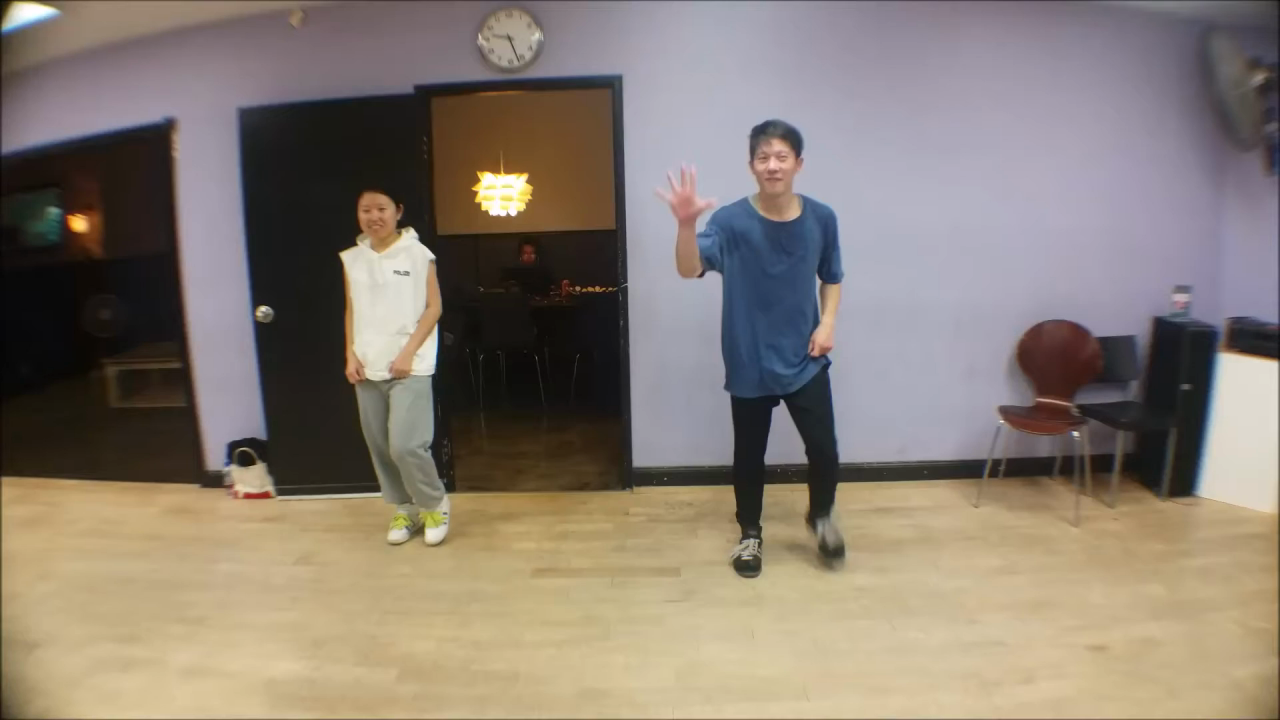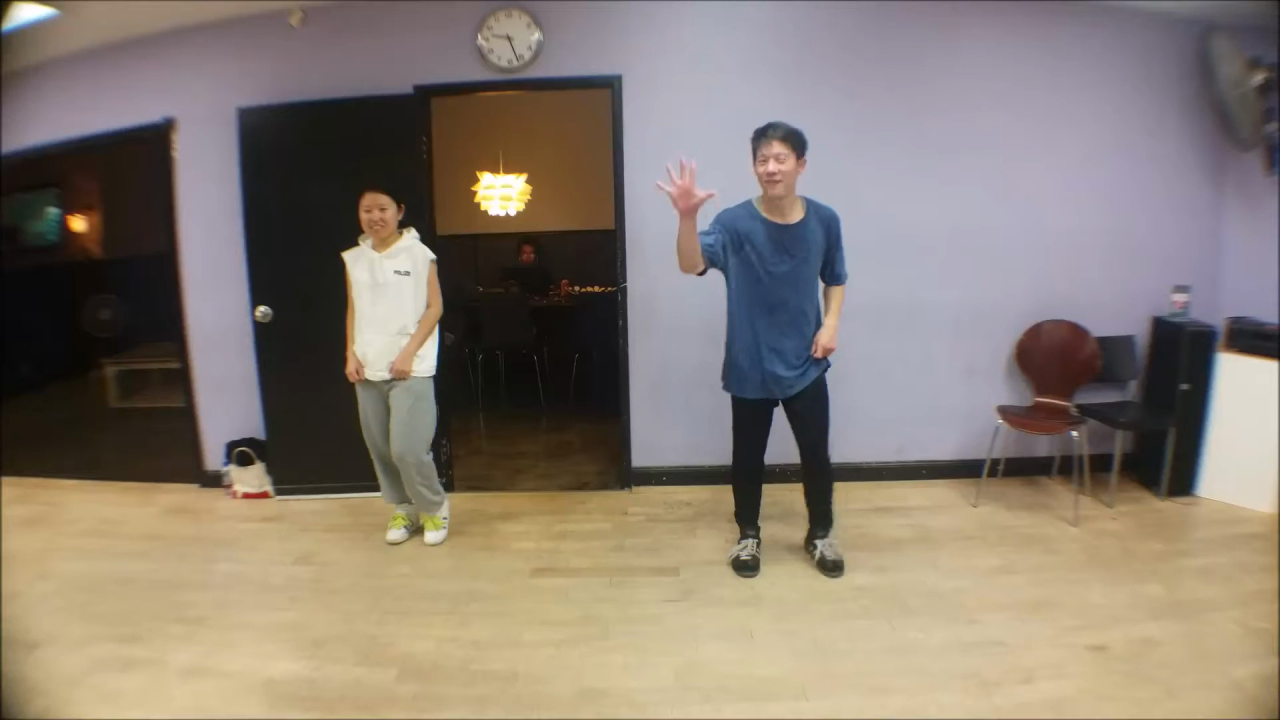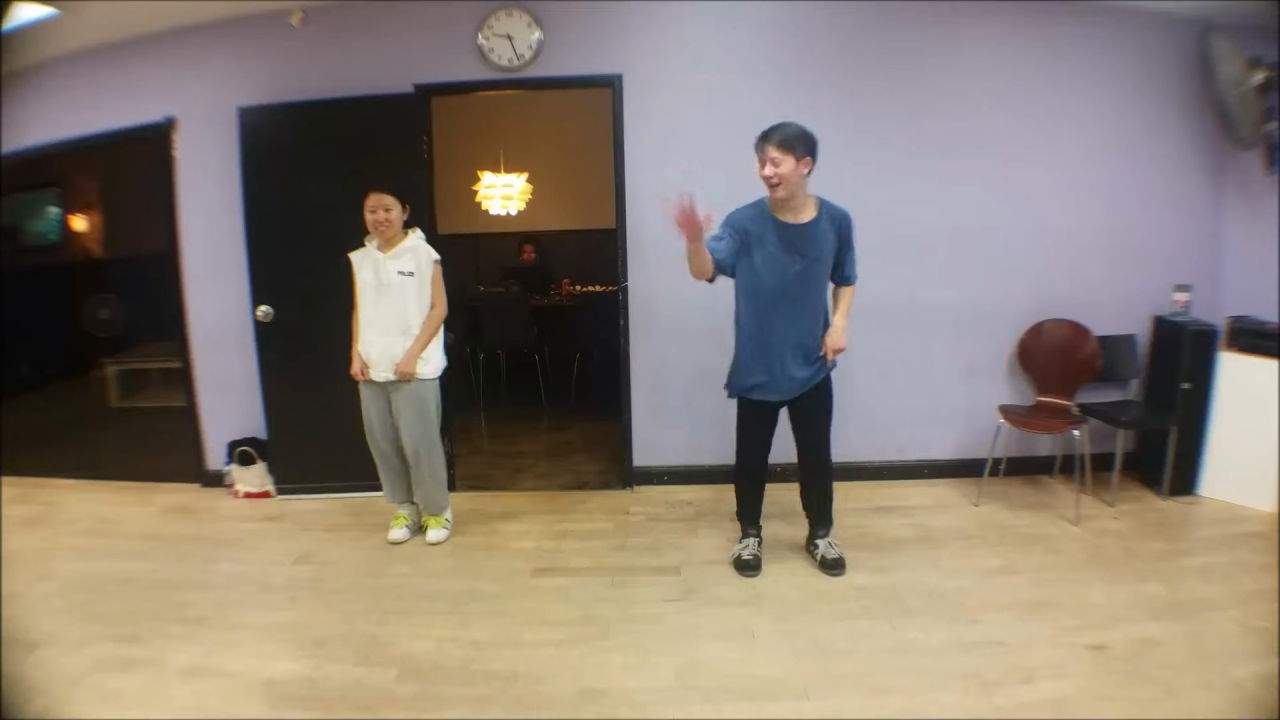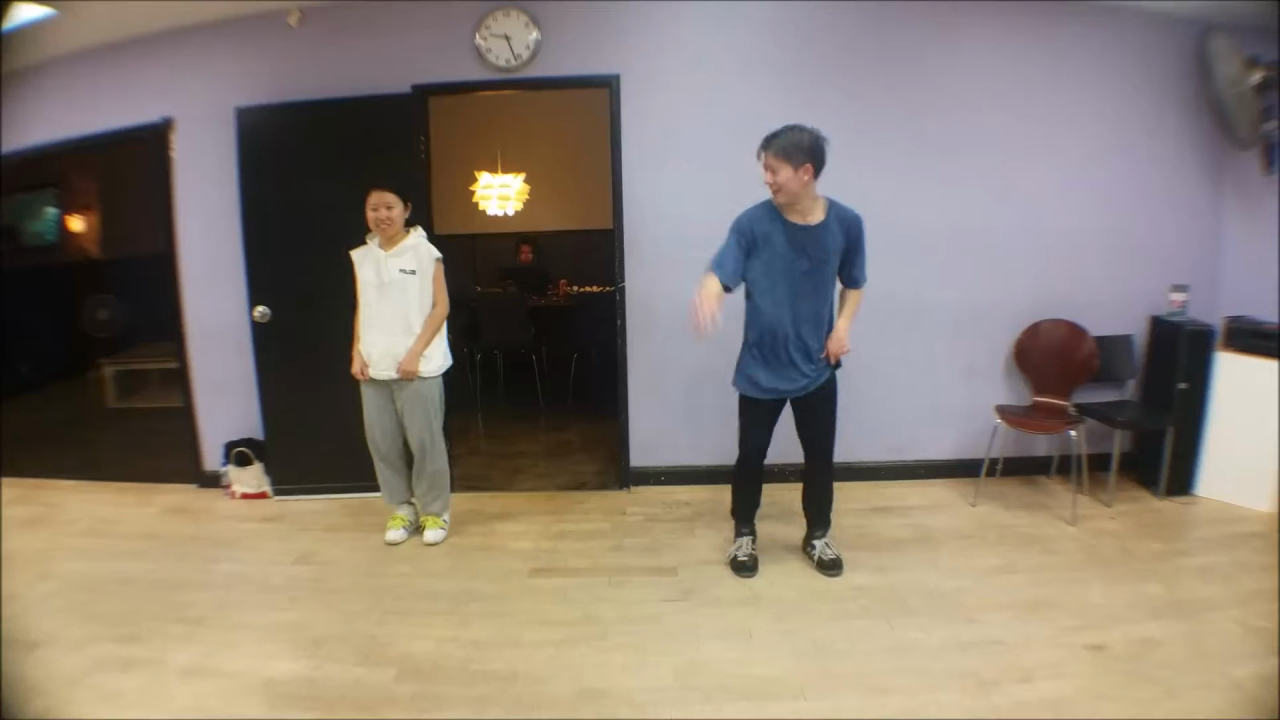
dt=0.1s
person 1, frame 1
left shoulder: (821, 219)
right shoulder: (731, 221)
left elbow: (832, 277)
right elbow: (689, 268)
left wrist: (827, 322)
right wrist: (685, 223)
left hip: (805, 361)
right hip: (749, 364)
left knee: (824, 447)
right knee: (749, 455)
left ankle: (822, 516)
right ankle: (750, 534)
person 1, frame 2
left shoulder: (824, 221)
right shoulder: (735, 222)
left elbow: (835, 279)
right elbow: (692, 265)
left wrist: (830, 324)
right wrist: (687, 216)
left hip: (805, 363)
right hip: (750, 366)
left knee: (815, 455)
right knee: (748, 456)
left ankle: (820, 535)
right ankle: (748, 534)
person 1, frame 3
left shoulder: (836, 221)
right shoulder: (744, 221)
left elbow: (844, 280)
right elbow: (705, 269)
left wrist: (839, 323)
right wrist: (695, 237)
left hip: (810, 365)
right hip: (756, 368)
left knee: (816, 454)
right knee: (752, 457)
left ankle: (820, 533)
right ankle: (750, 534)
person 1, frame 4
left shoulder: (846, 223)
right shoulder: (753, 223)
left elbow: (853, 283)
right elbow: (719, 275)
left wrist: (842, 327)
right wrist: (708, 298)
left hip: (816, 366)
right hip: (761, 366)
left knee: (820, 456)
right knee: (751, 455)
left ankle: (817, 535)
right ankle: (744, 532)
person 2, frame 1
left shoulder: (417, 254)
right shoulder: (352, 259)
left elbow: (433, 307)
right elbow: (351, 311)
left wrist: (409, 352)
right wrist: (350, 354)
left hip: (409, 367)
right hip: (368, 369)
left knee: (405, 445)
right knee: (380, 447)
left ankle: (434, 503)
right ankle: (405, 509)
person 2, frame 2
left shoulder: (419, 254)
right shoulder: (354, 259)
left elbow: (434, 307)
right elbow: (353, 311)
left wrist: (409, 353)
right wrist: (350, 354)
left hip: (410, 368)
right hip: (368, 369)
left knee: (406, 447)
right knee: (380, 447)
left ankle: (434, 508)
right ankle: (404, 509)
person 2, frame 3
left shoulder: (423, 255)
right shoulder: (360, 259)
left elbow: (439, 308)
right elbow: (359, 311)
left wrist: (413, 355)
right wrist: (355, 354)
left hip: (416, 369)
right hip: (373, 370)
left knee: (420, 445)
right knee: (383, 445)
left ankle: (437, 511)
right ankle: (405, 508)
person 2, frame 4
left shoulder: (425, 253)
right shoulder: (362, 257)
left elbow: (440, 306)
right elbow: (361, 310)
left wrist: (415, 353)
right wrist: (356, 352)
left hip: (419, 368)
right hip: (374, 368)
left knee: (425, 443)
right knee: (383, 445)
left ankle: (435, 512)
right ankle: (403, 509)
